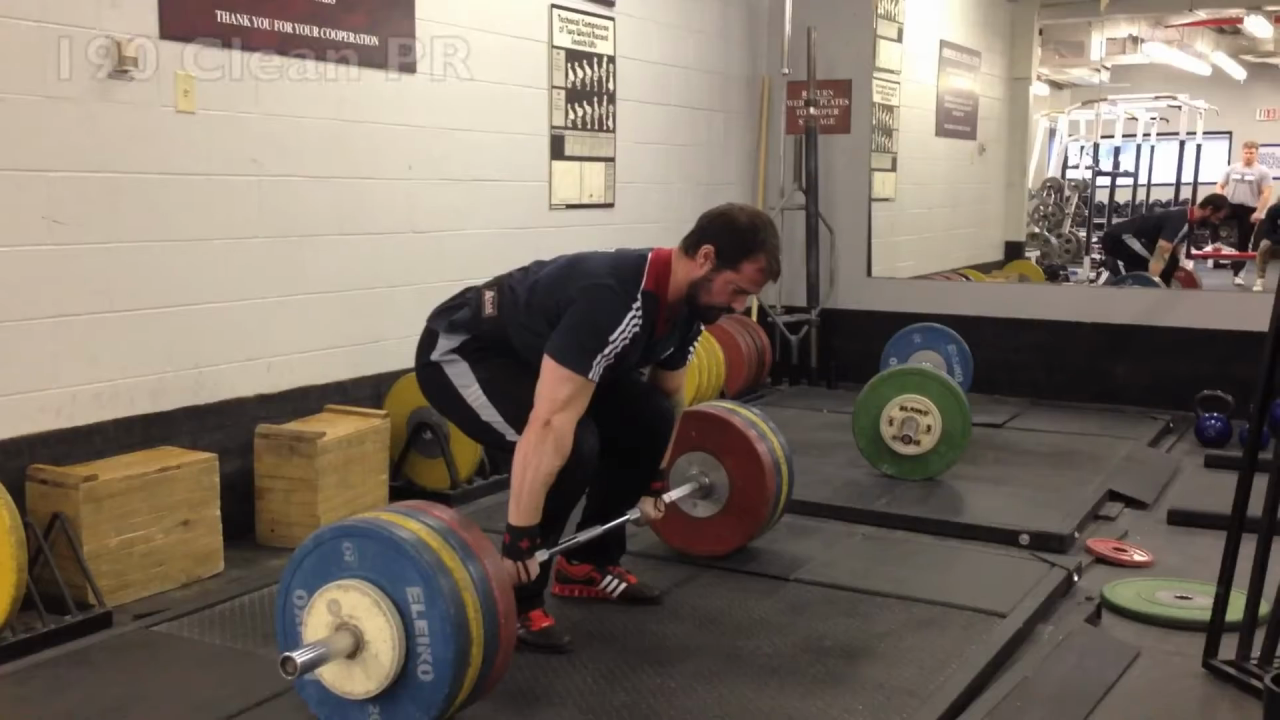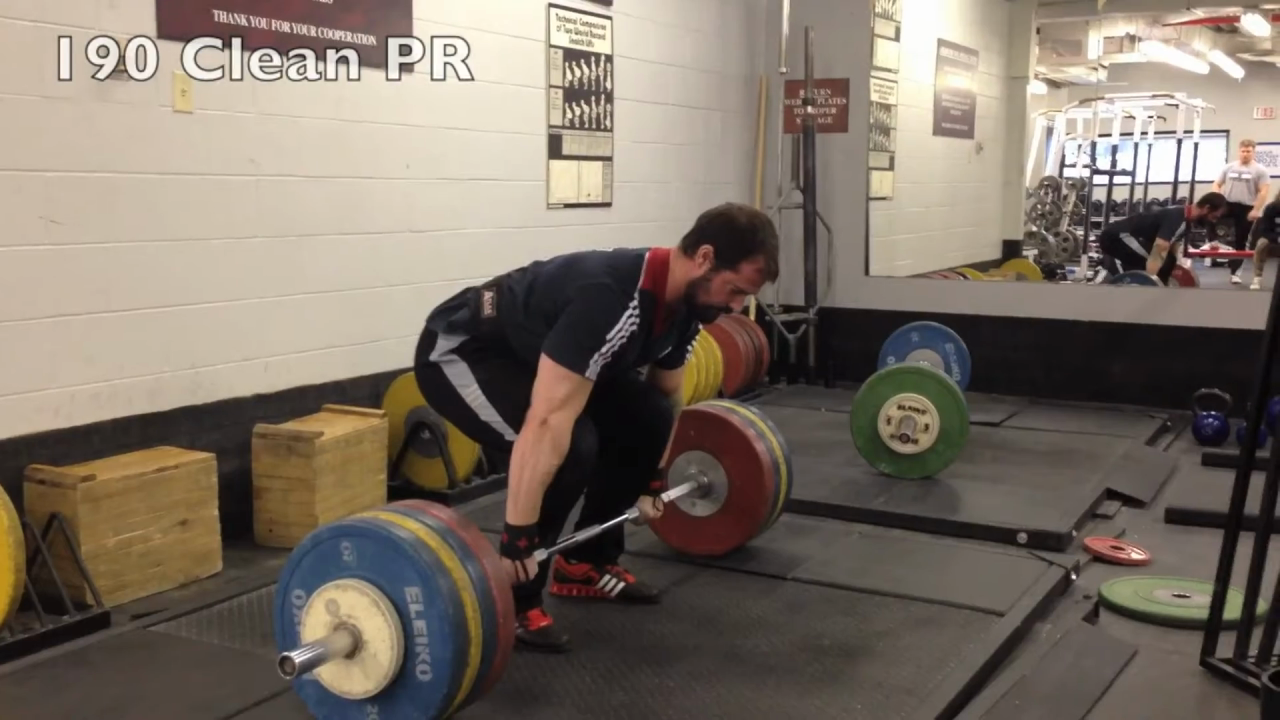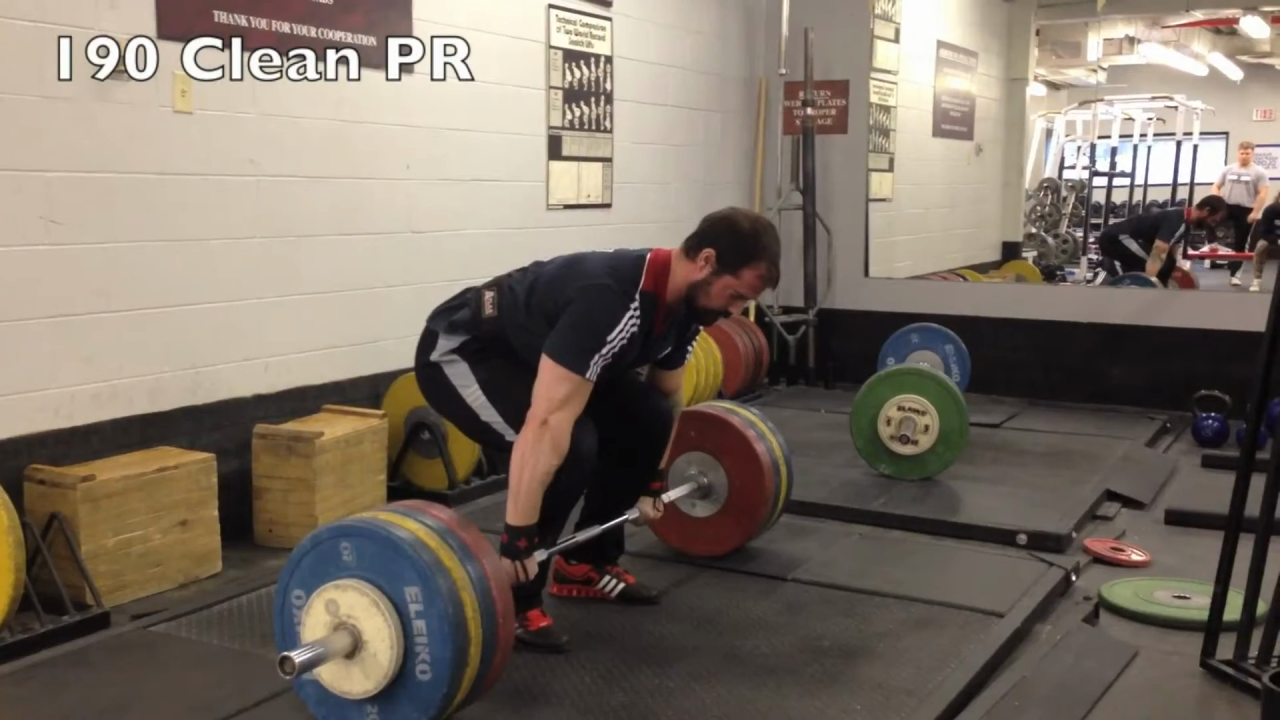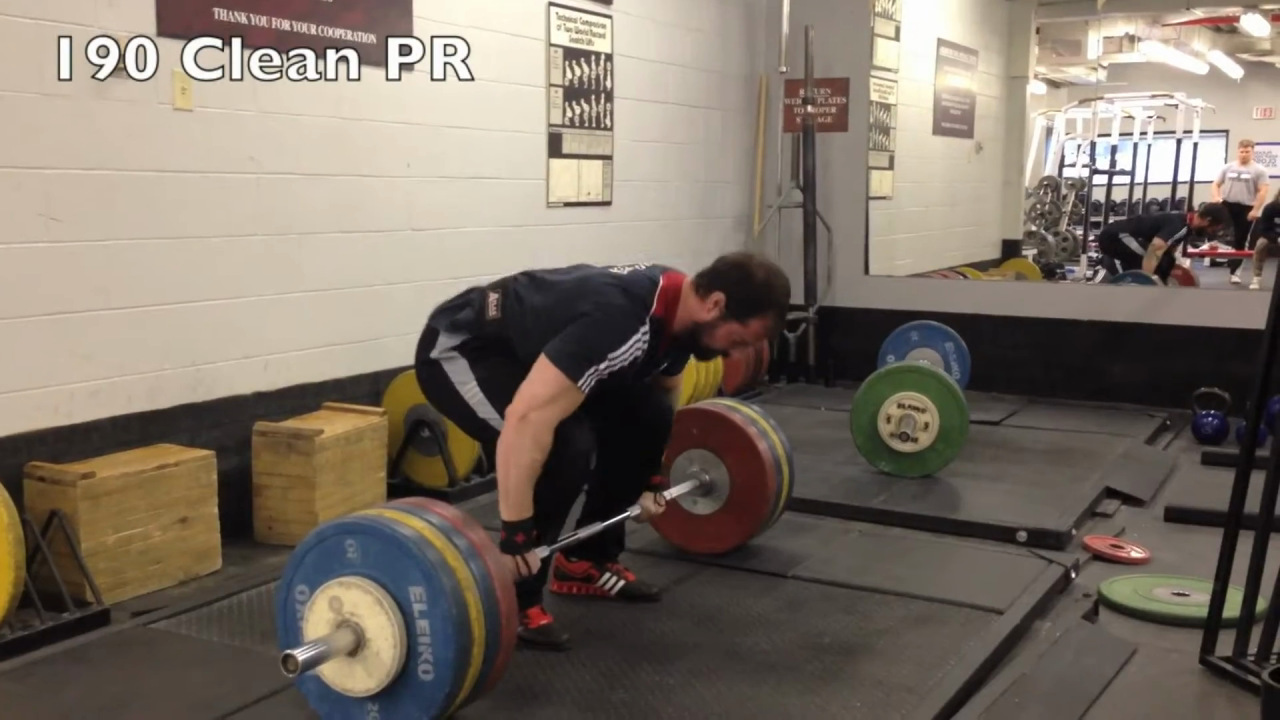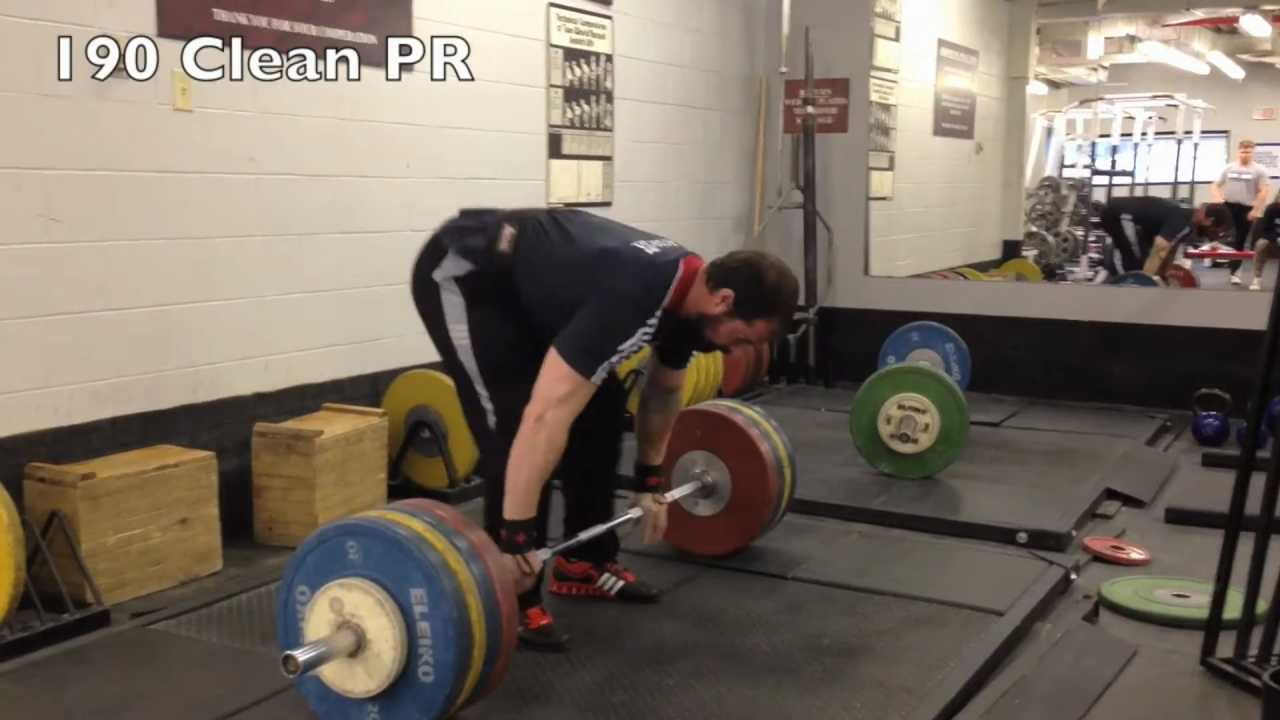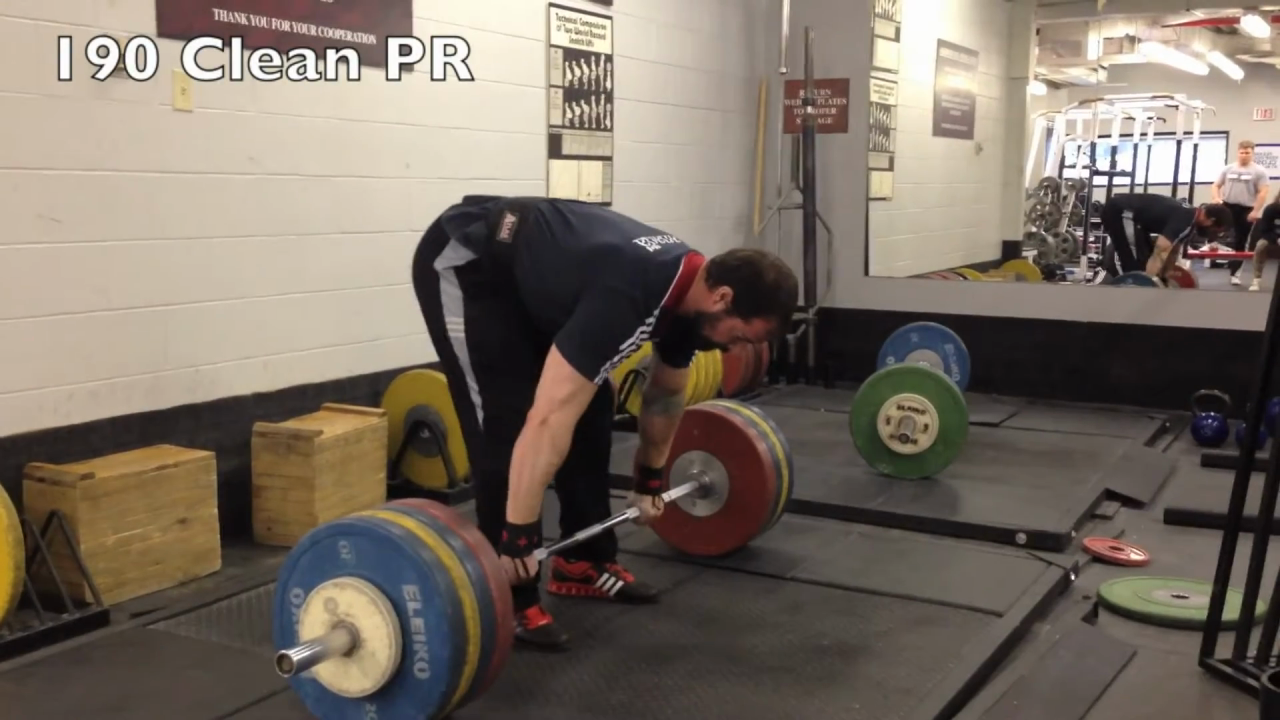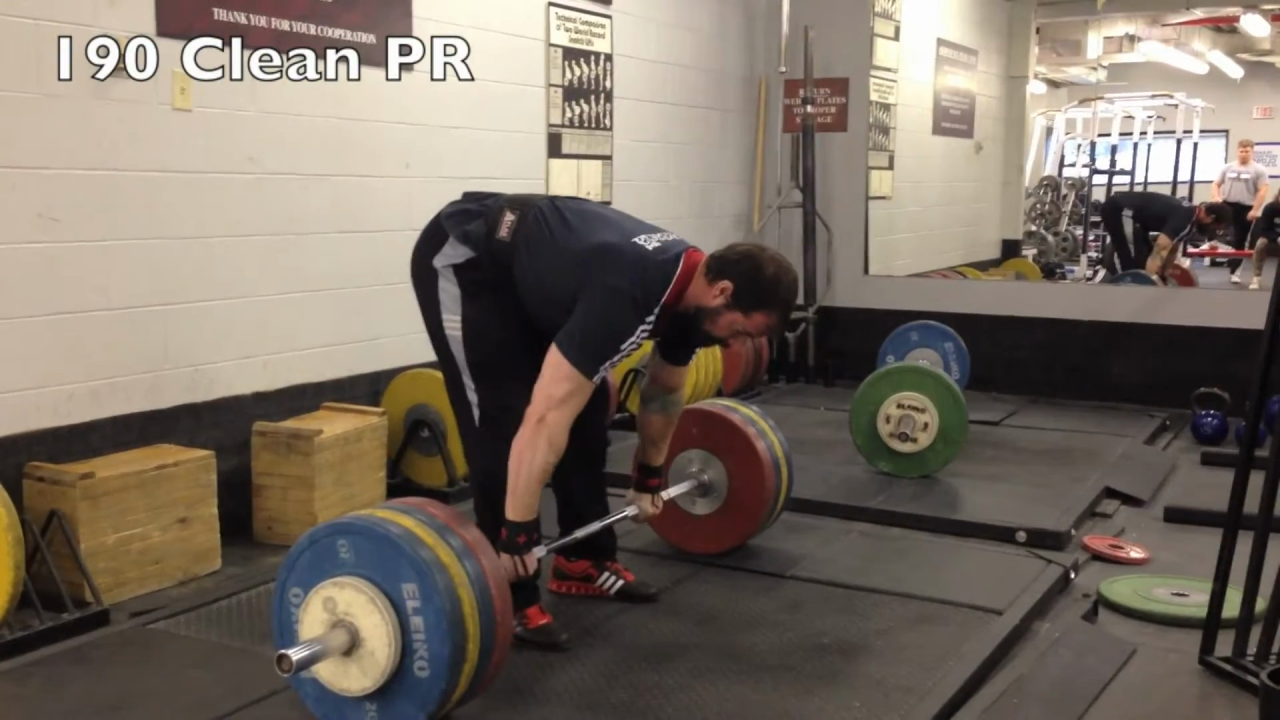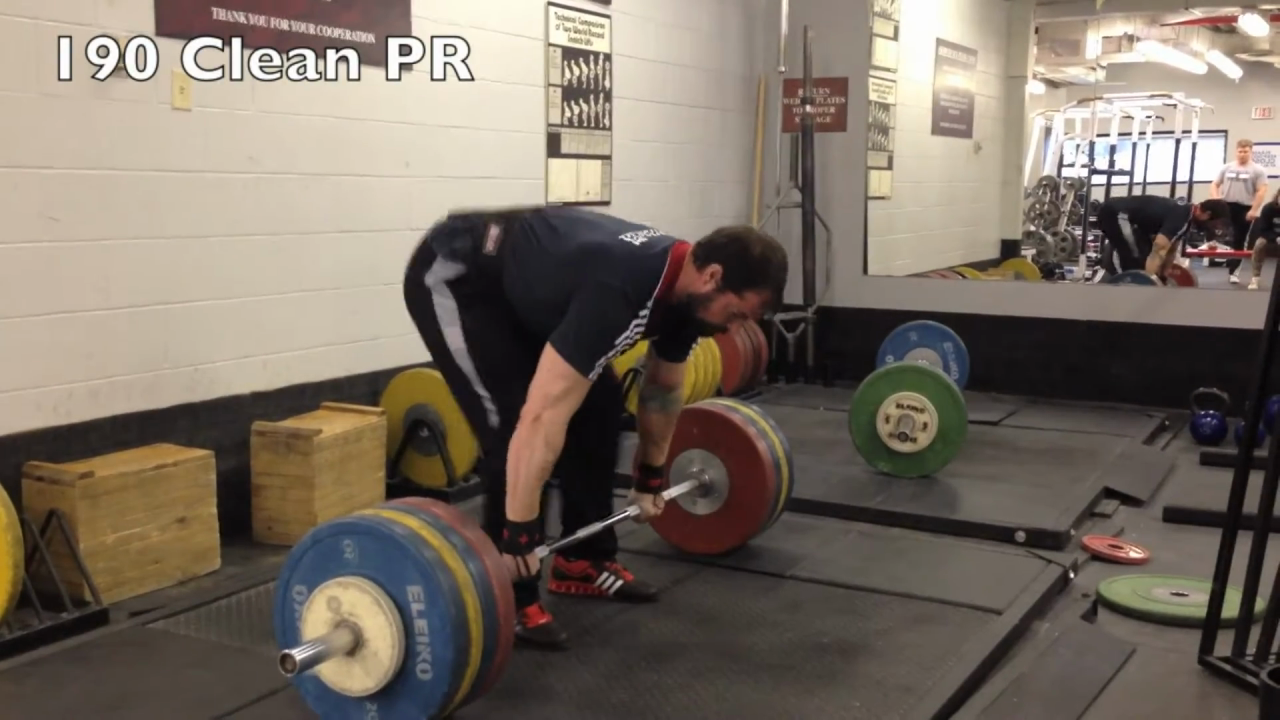
dt=0.3s
person 1, frame 1
left shoulder: (683, 304)
right shoulder: (611, 298)
left elbow: (667, 394)
right elbow: (550, 423)
left wrist: (653, 485)
right wrist: (518, 541)
left hip: (528, 351)
right hip: (460, 352)
left knee: (648, 419)
right knee: (574, 446)
left ankle: (586, 563)
right ankle: (512, 597)
person 1, frame 2
left shoulder: (682, 303)
right shoulder: (608, 297)
left elbow: (666, 395)
right elbow: (548, 422)
left wrist: (651, 483)
right wrist: (517, 540)
left hip: (527, 351)
right hip: (459, 352)
left knee: (647, 418)
right knee: (571, 447)
left ankle: (586, 562)
right ankle: (510, 599)
person 1, frame 3
left shoulder: (682, 305)
right shoulder: (609, 298)
left elbow: (666, 394)
right elbow: (547, 423)
left wrist: (652, 484)
right wrist: (517, 541)
left hip: (525, 350)
right hip: (459, 352)
left knee: (647, 418)
right knee: (572, 446)
left ankle: (585, 562)
right ankle: (511, 600)
person 1, frame 4
left shoulder: (679, 306)
right shoulder: (620, 319)
left elbow: (664, 392)
right elbow: (526, 420)
left wrist: (650, 480)
right wrist: (515, 536)
left hip: (527, 344)
right hip: (460, 350)
left knee: (646, 417)
right knee: (567, 446)
left ankle: (586, 561)
right ankle: (510, 598)
person 1, frame 5
left shoulder: (688, 288)
right shoulder: (631, 300)
left elbow: (664, 390)
right elbow: (545, 416)
left wrist: (649, 481)
right wrist: (517, 535)
left hip: (524, 283)
right hip: (461, 274)
left knee: (601, 406)
right knee: (513, 423)
left ankle: (584, 561)
person 1, frame 6
left shoulder: (689, 284)
right shoulder: (628, 296)
left elbow: (665, 394)
right elbow: (549, 419)
left wrist: (650, 481)
right wrist: (518, 537)
left hip: (526, 267)
right hip: (465, 260)
left knee: (590, 408)
right knee: (507, 420)
left ankle: (583, 562)
right ankle: (507, 597)
person 1, frame 7
left shoulder: (688, 283)
right shoulder: (627, 294)
left elbow: (663, 390)
right elbow: (546, 417)
left wrist: (649, 478)
right wrist: (518, 535)
left hip: (526, 264)
right hip: (463, 258)
left knee: (586, 408)
right knee: (504, 420)
left ankle: (584, 559)
right ankle: (508, 596)
person 1, frame 8
left shoulder: (683, 288)
right shoulder: (623, 294)
left elbow: (663, 388)
right elbow: (542, 417)
left wrist: (650, 479)
right wrist: (517, 536)
left hip: (517, 291)
right hip: (456, 279)
left knee: (599, 407)
right knee: (550, 424)
left ankle: (583, 560)
